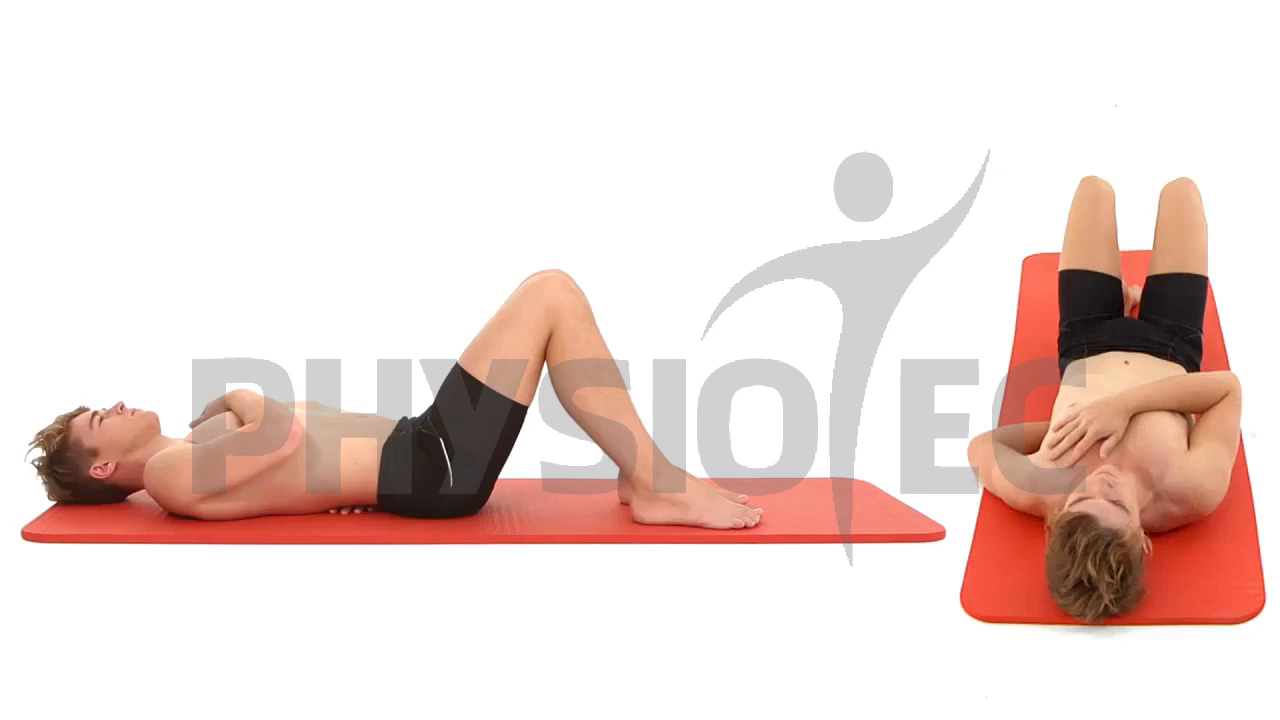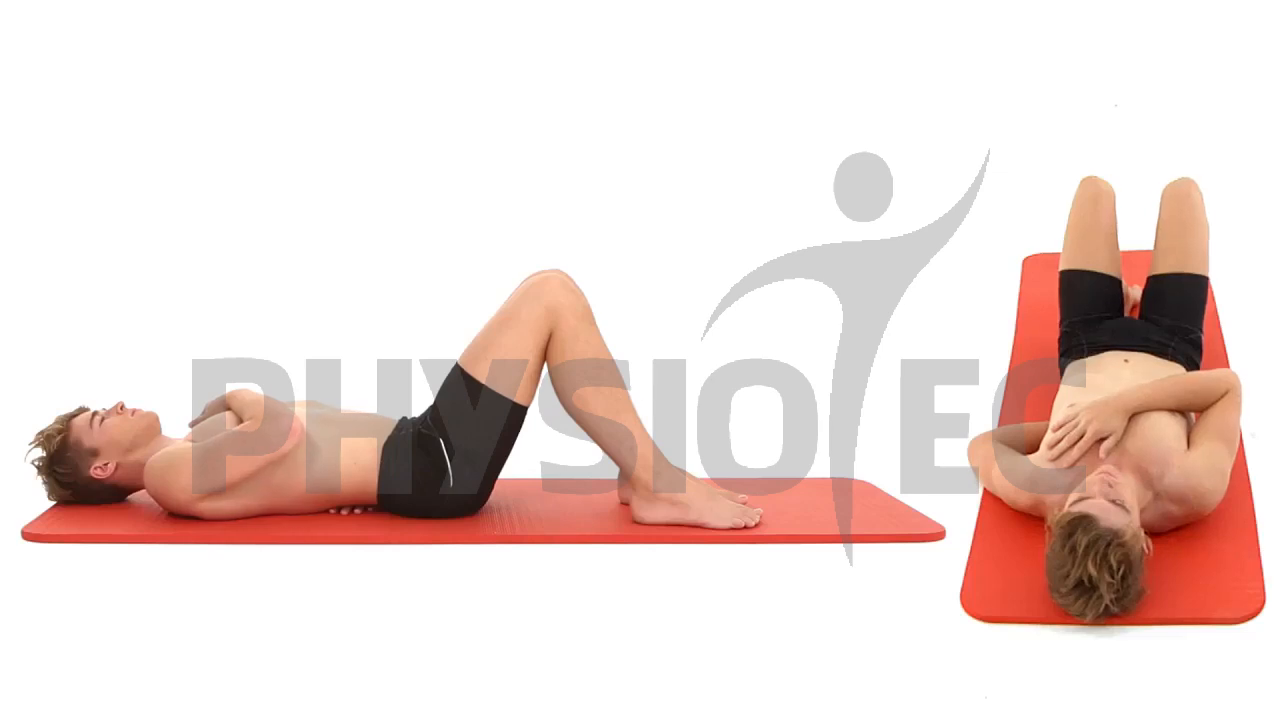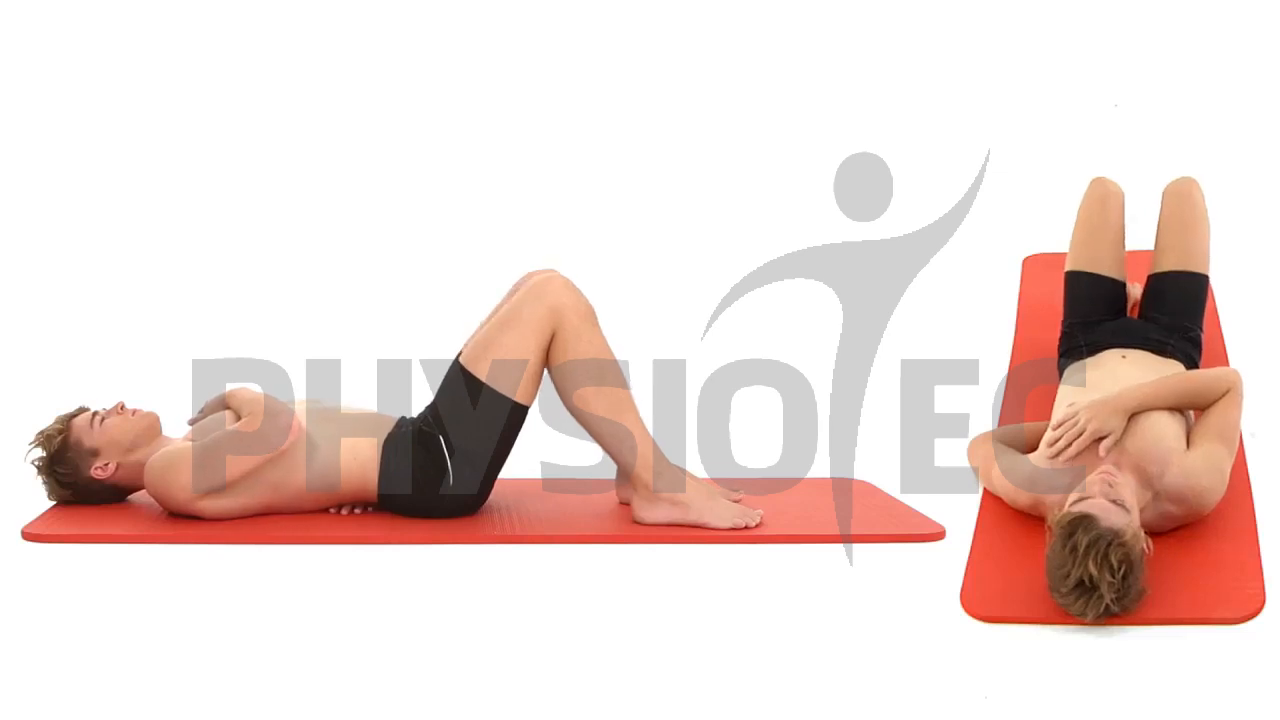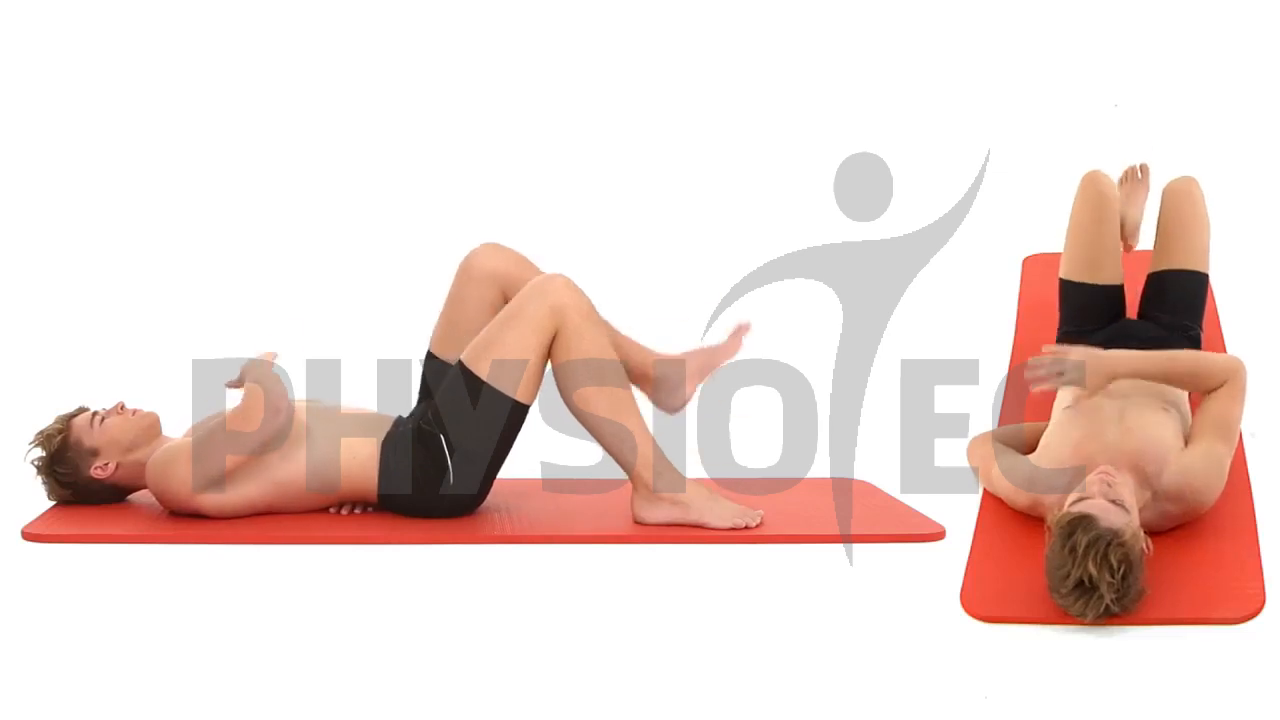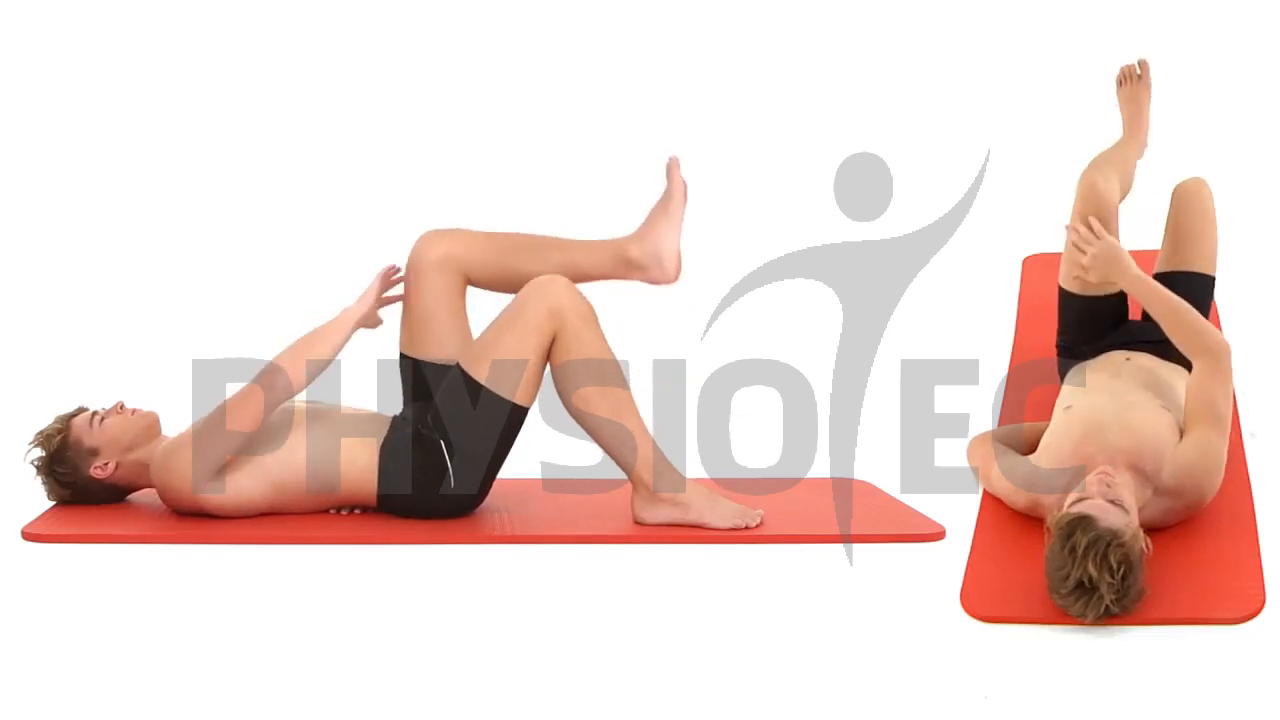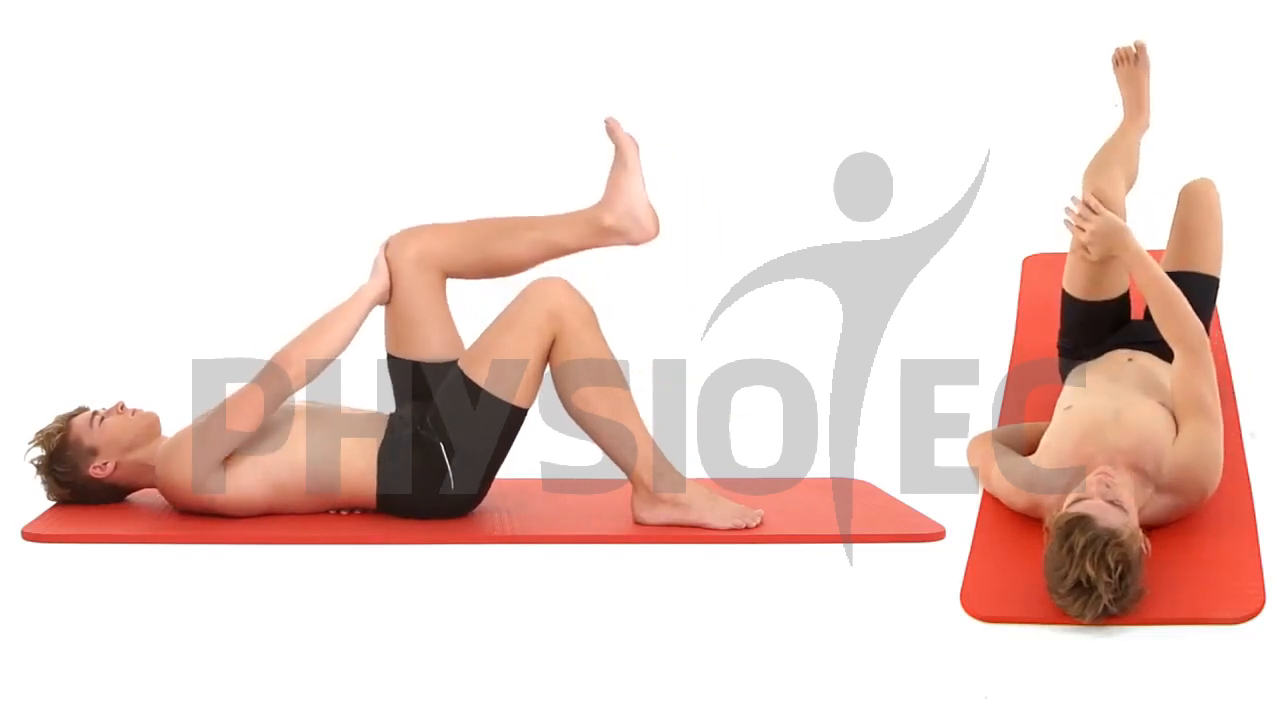
dt=0.5s
person 1, frame 1
left shoulder: (196, 446)
right shoulder: (172, 474)
right elbow: (287, 435)
right wrist: (242, 402)
left hip: (420, 445)
right hip: (434, 469)
left knee: (546, 290)
right knee: (553, 295)
left ankle: (644, 473)
right ankle: (661, 490)
person 1, frame 2
left shoulder: (199, 447)
right shoulder: (174, 473)
right elbow: (286, 433)
right wrist: (240, 399)
left hip: (420, 444)
right hip: (432, 470)
left knee: (547, 292)
right knee: (552, 296)
left ankle: (643, 474)
right ankle: (658, 488)
person 1, frame 3
left shoulder: (199, 447)
right shoulder: (174, 473)
right elbow: (282, 429)
right wrist: (238, 397)
left hip: (422, 442)
right hip: (434, 468)
left knee: (541, 288)
right knee: (555, 301)
left ankle: (641, 470)
right ankle: (662, 491)
person 1, frame 4
left shoulder: (199, 448)
right shoulder: (174, 471)
right elbow: (275, 415)
right wrist: (258, 367)
left hip: (420, 438)
right hip: (435, 467)
left knee: (491, 263)
right knee: (555, 297)
left ankle: (658, 374)
right ankle: (661, 489)
person 1, frame 5
left shoulder: (200, 451)
right shoulder: (179, 471)
right elbow: (271, 390)
right wrist: (354, 314)
left hip: (420, 436)
right hip: (437, 467)
left knee: (435, 253)
right knee: (554, 298)
left ankle: (635, 255)
right ankle: (662, 491)
person 1, frame 6
left shoulder: (194, 450)
right shoulder: (184, 470)
right elbow: (275, 382)
right wrist: (369, 297)
left hip: (419, 431)
right hip: (434, 468)
left knee: (411, 250)
right knee: (553, 303)
left ankle: (607, 219)
right ankle: (662, 492)
person 2, frame 1
left shoulder: (1035, 492)
right shoulder: (1190, 496)
left elbow: (980, 444)
right elbow: (1227, 386)
left wrist: (1060, 425)
right wrist: (1126, 405)
left hip: (1088, 350)
right hip: (1166, 351)
left knee: (1095, 188)
right knee: (1179, 189)
left ankle: (1125, 296)
right ankle: (1131, 298)
person 2, frame 2
left shoulder: (1036, 494)
right shoulder: (1192, 495)
left elbow: (980, 446)
right elbow: (1228, 383)
left wrist: (1062, 423)
right wrist: (1126, 405)
left hip: (1089, 350)
right hip: (1167, 351)
left knee: (1095, 189)
right knee: (1182, 189)
left ankle: (1124, 298)
right ankle: (1132, 300)
person 2, frame 3
left shoulder: (1035, 493)
right shoulder: (1189, 496)
left elbow: (980, 445)
right elbow: (1229, 382)
left wrist: (1060, 426)
right wrist: (1125, 405)
left hip: (1088, 349)
right hip: (1167, 351)
left knee: (1105, 190)
right knee: (1183, 189)
left ankle: (1124, 298)
right ankle: (1132, 299)
person 2, frame 4
left shoulder: (1035, 495)
right shoulder: (1187, 495)
left elbow: (979, 445)
right elbow: (1233, 371)
left wrist: (1057, 426)
right wrist: (1118, 369)
left hip: (1090, 345)
right hip: (1166, 346)
left knee: (1096, 185)
right knee: (1181, 189)
left ankle: (1125, 229)
right ankle: (1127, 229)
person 2, frame 5
left shoulder: (1033, 496)
right shoulder: (1186, 491)
left elbow: (980, 444)
right elbow: (1214, 356)
left wrist: (1055, 426)
right wrist: (1128, 274)
left hip: (1088, 362)
right hip: (1165, 361)
left knee: (1096, 190)
right knee: (1192, 190)
left ankle: (1136, 134)
person 2, frame 6
left shoulder: (1034, 496)
right shoulder: (1187, 486)
left elbow: (979, 444)
right elbow: (1193, 347)
left wrist: (1055, 426)
right wrist: (1127, 247)
left hip: (1090, 360)
right hip: (1162, 359)
left knee: (1099, 194)
right knee: (1199, 192)
left ankle: (1137, 116)
